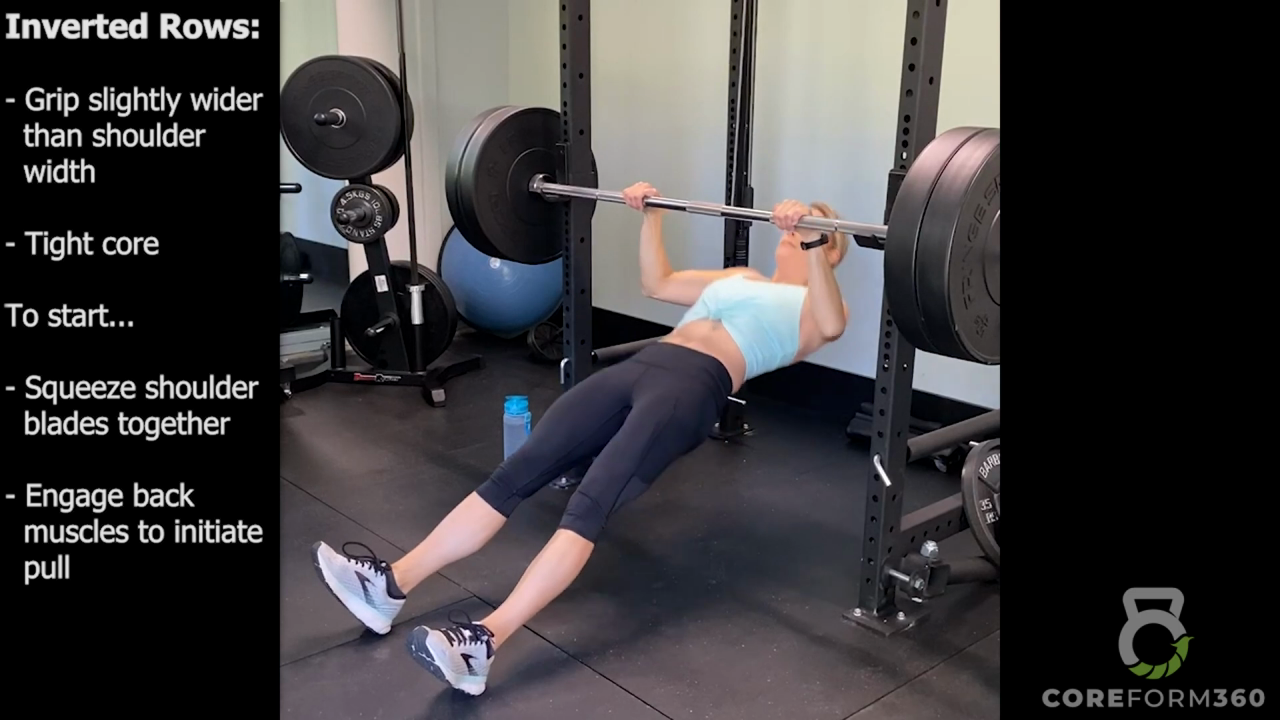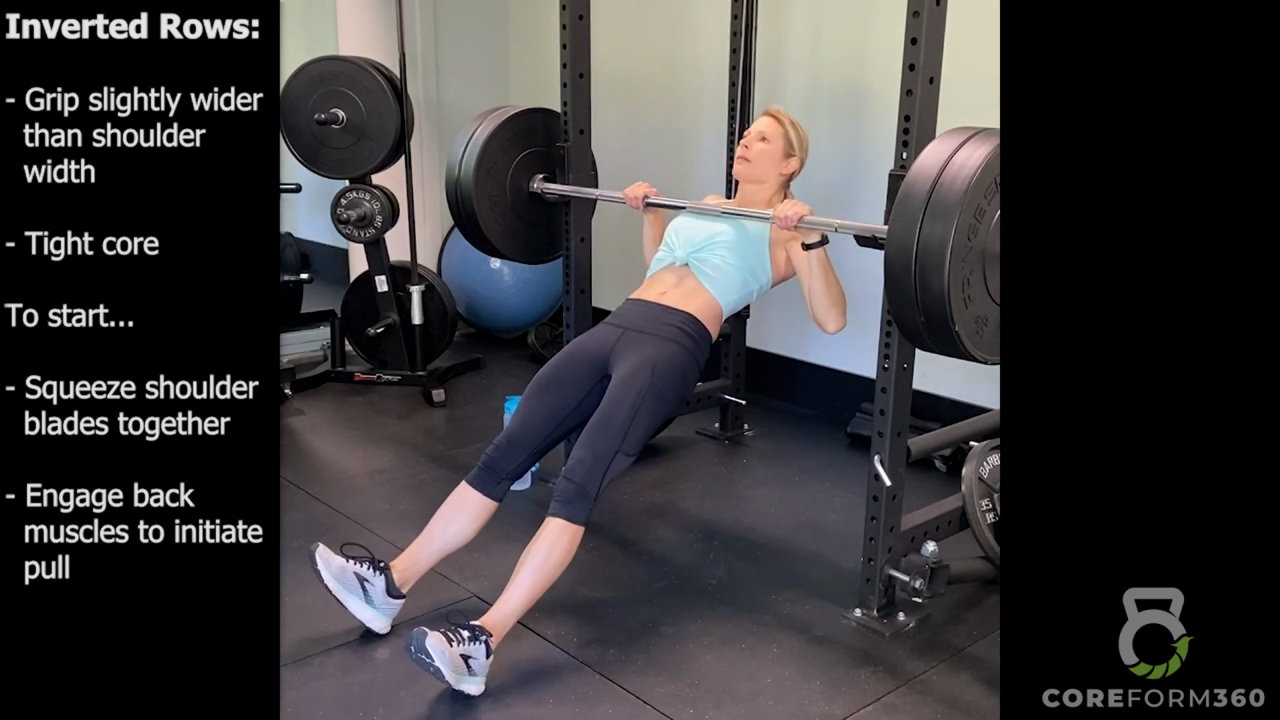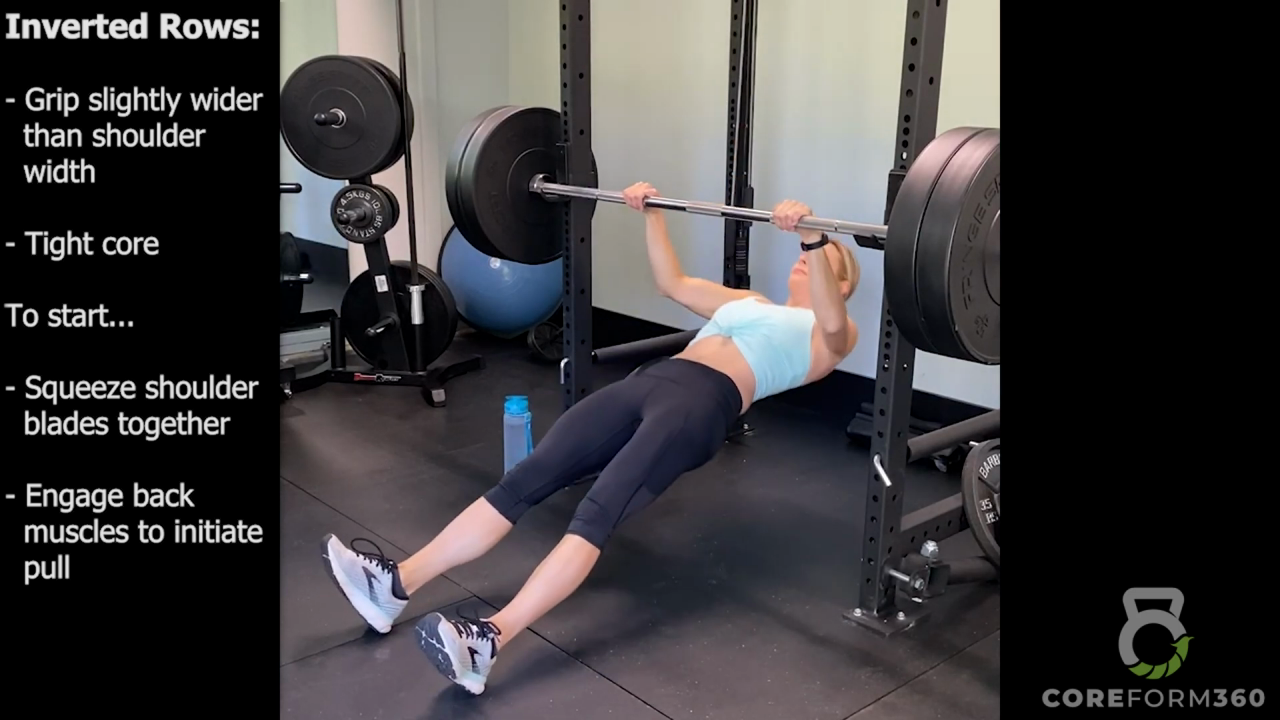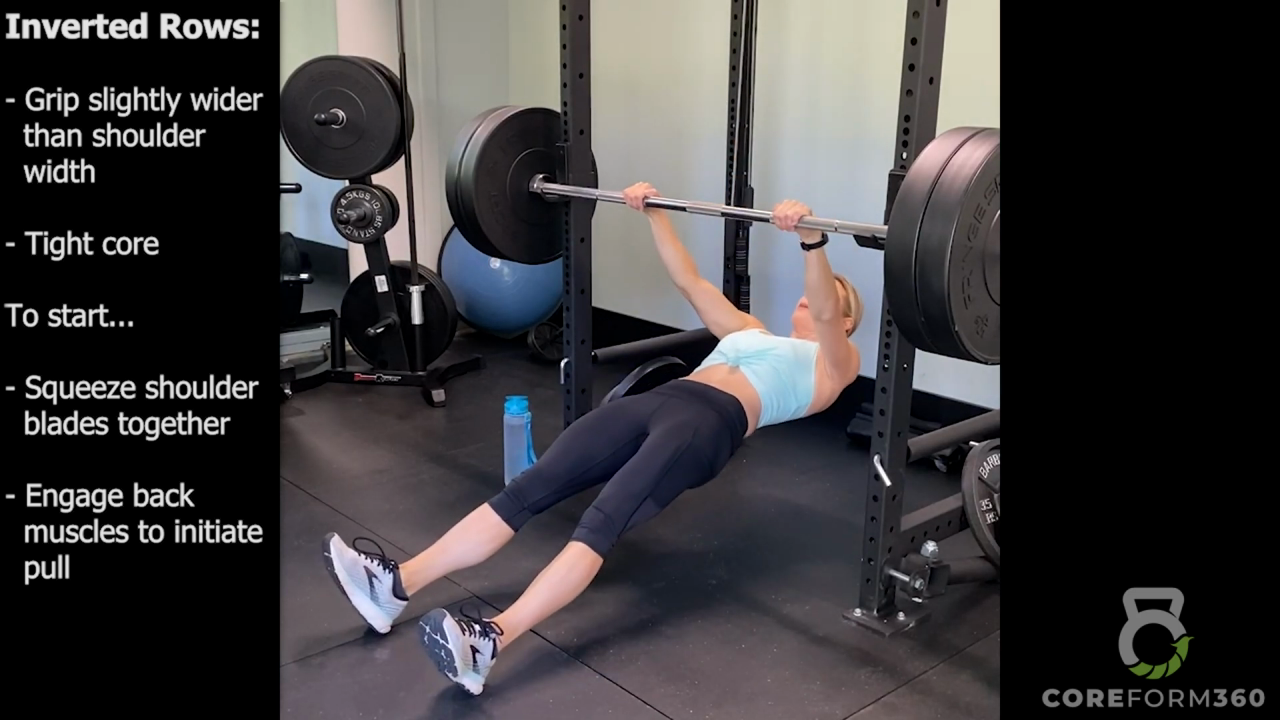
dt=0.7s
person 1, frame 1
left shoulder: (813, 305)
right shoulder: (743, 278)
left elbow: (833, 323)
right elbow: (657, 282)
left wrist: (814, 236)
right wrist: (651, 214)
left hip: (691, 386)
right hip: (642, 365)
left knee: (589, 505)
right knee: (514, 474)
left ankle: (482, 644)
right ankle: (390, 585)
person 1, frame 2
left shoulder: (786, 232)
right shoulder: (708, 208)
left elbow: (832, 320)
left wrist: (811, 237)
right wrist: (650, 211)
left hip: (671, 346)
right hip: (614, 328)
left knee: (577, 486)
right knee: (502, 458)
left ankle: (481, 642)
right ankle: (390, 584)
person 1, frame 3
left shoulder: (828, 332)
right shoulder: (750, 302)
left elbow: (833, 325)
right elbow: (671, 283)
left wrist: (812, 240)
right wrist: (652, 215)
left hip: (702, 402)
right hip: (652, 381)
left knee: (597, 513)
right knee: (523, 481)
left ankle: (488, 641)
right ankle: (396, 584)
person 1, frame 4
left shoulder: (834, 364)
right shoulder: (753, 330)
left elbow: (826, 317)
right elbow: (688, 281)
left wrist: (812, 242)
right wrist: (656, 215)
left hip: (708, 422)
right hip: (657, 400)
left knee: (601, 523)
right knee: (527, 490)
left ankle: (488, 641)
right ankle: (396, 584)
